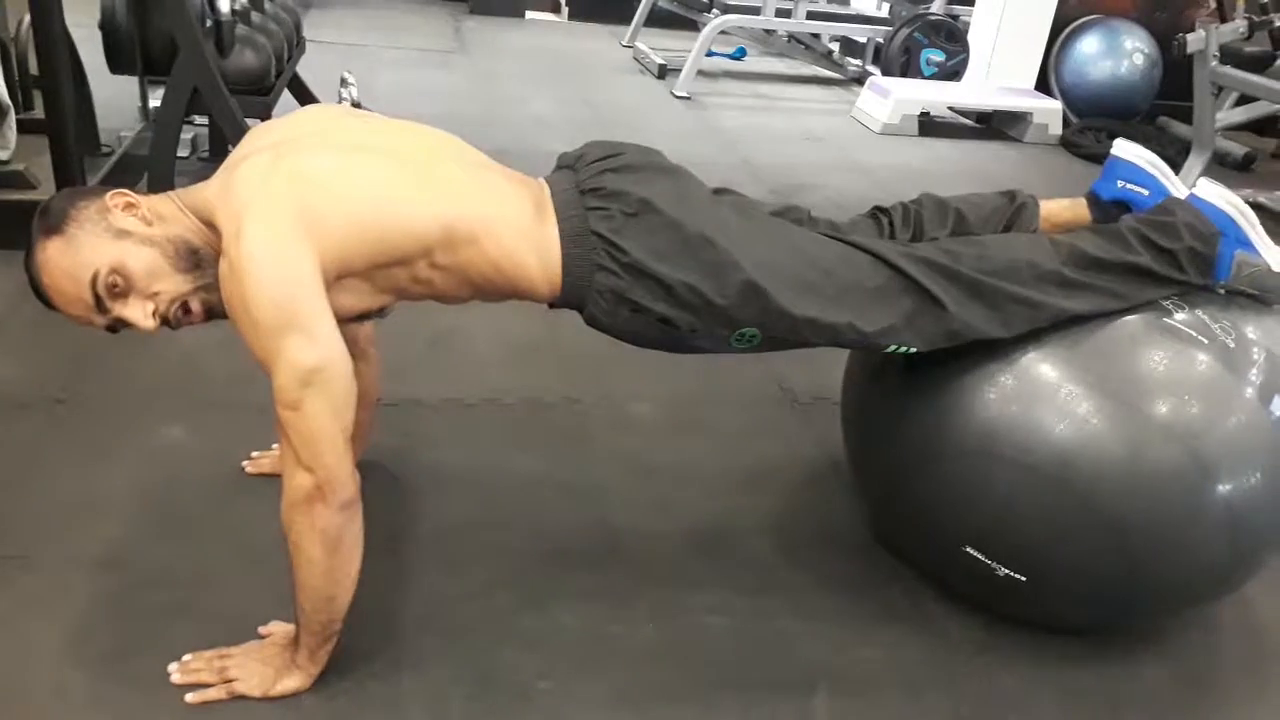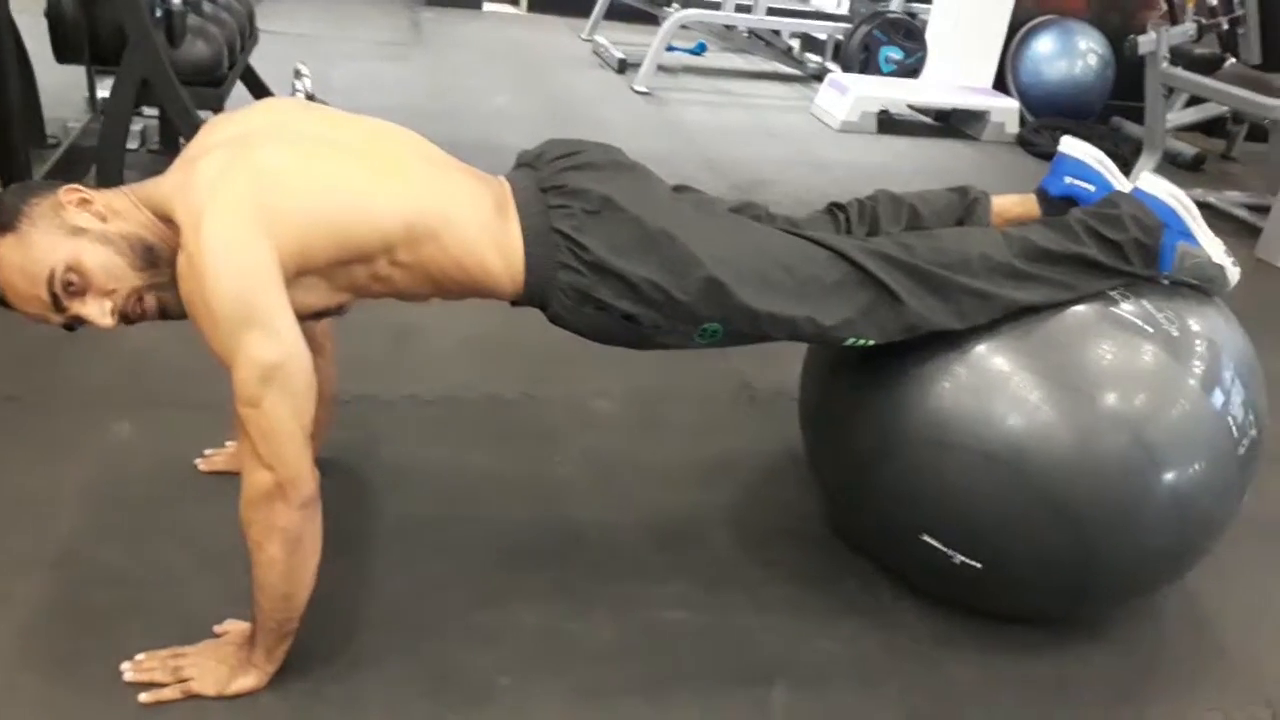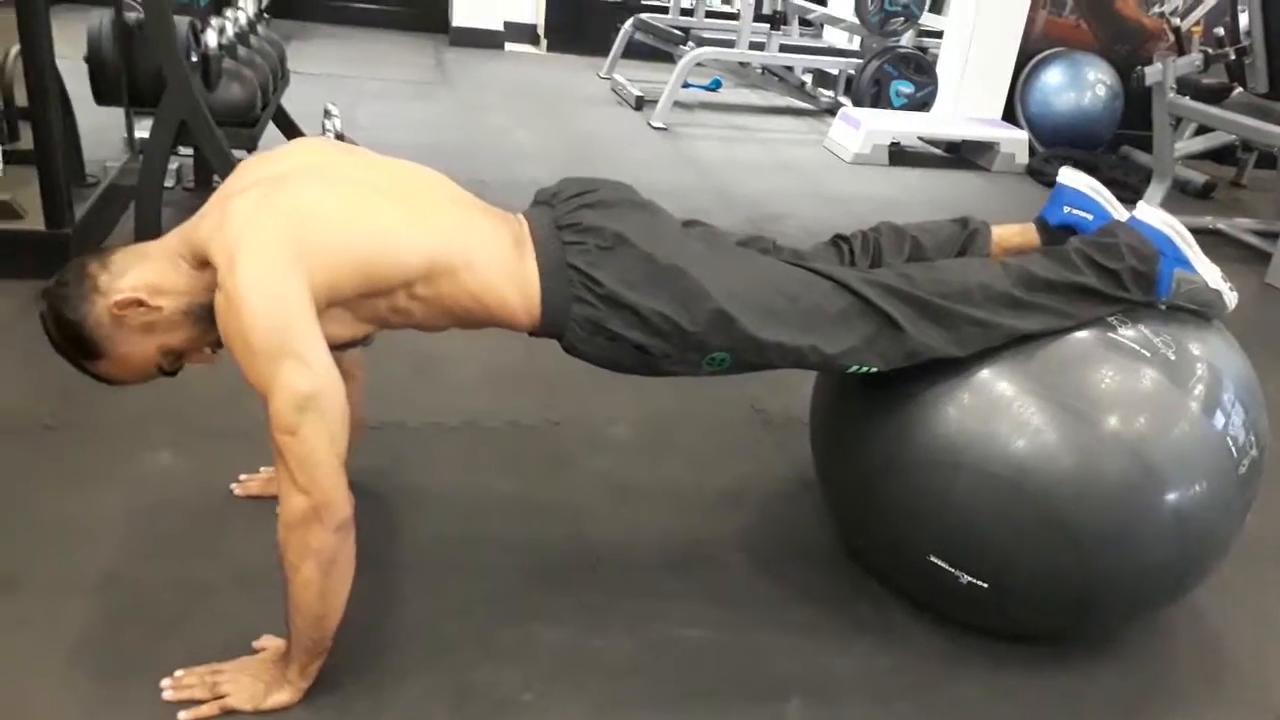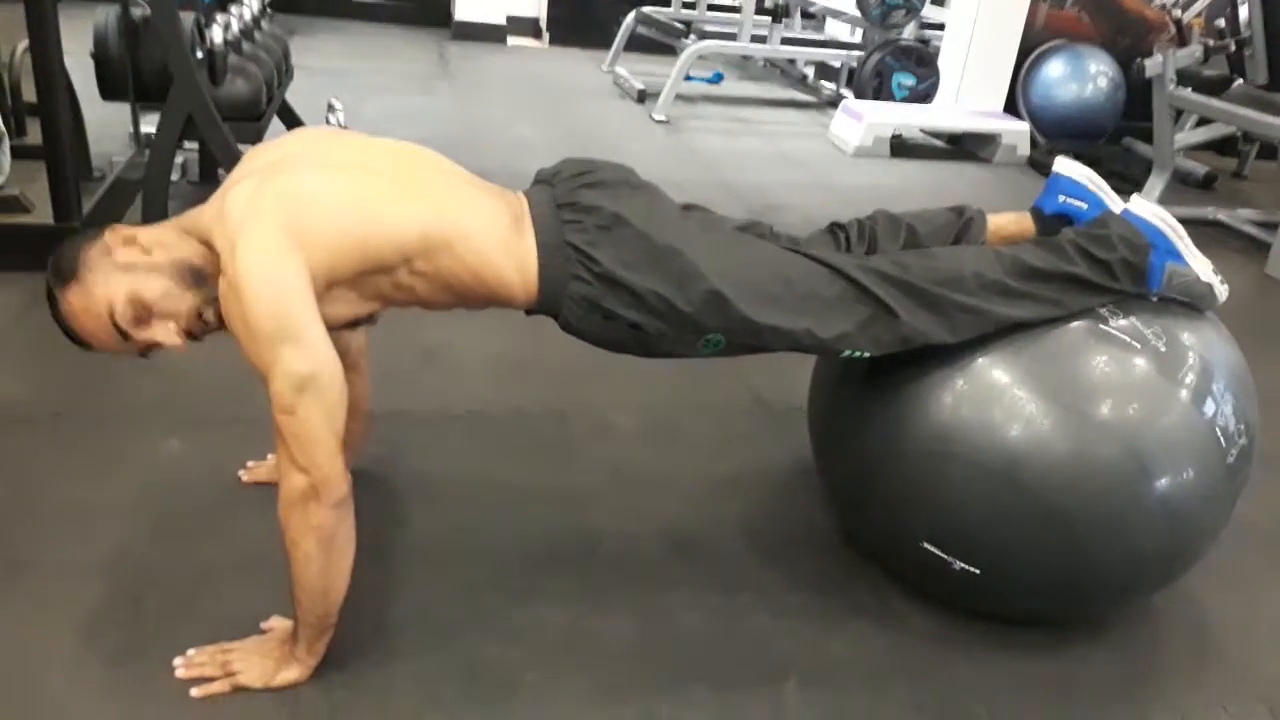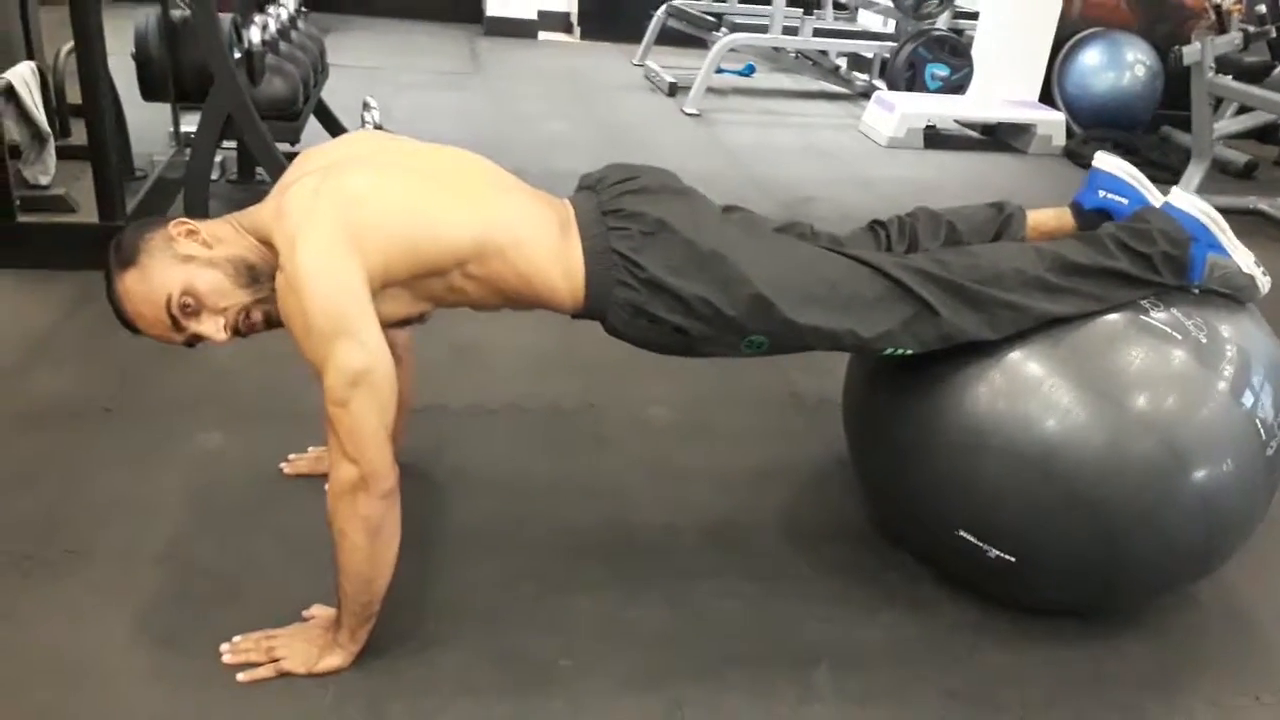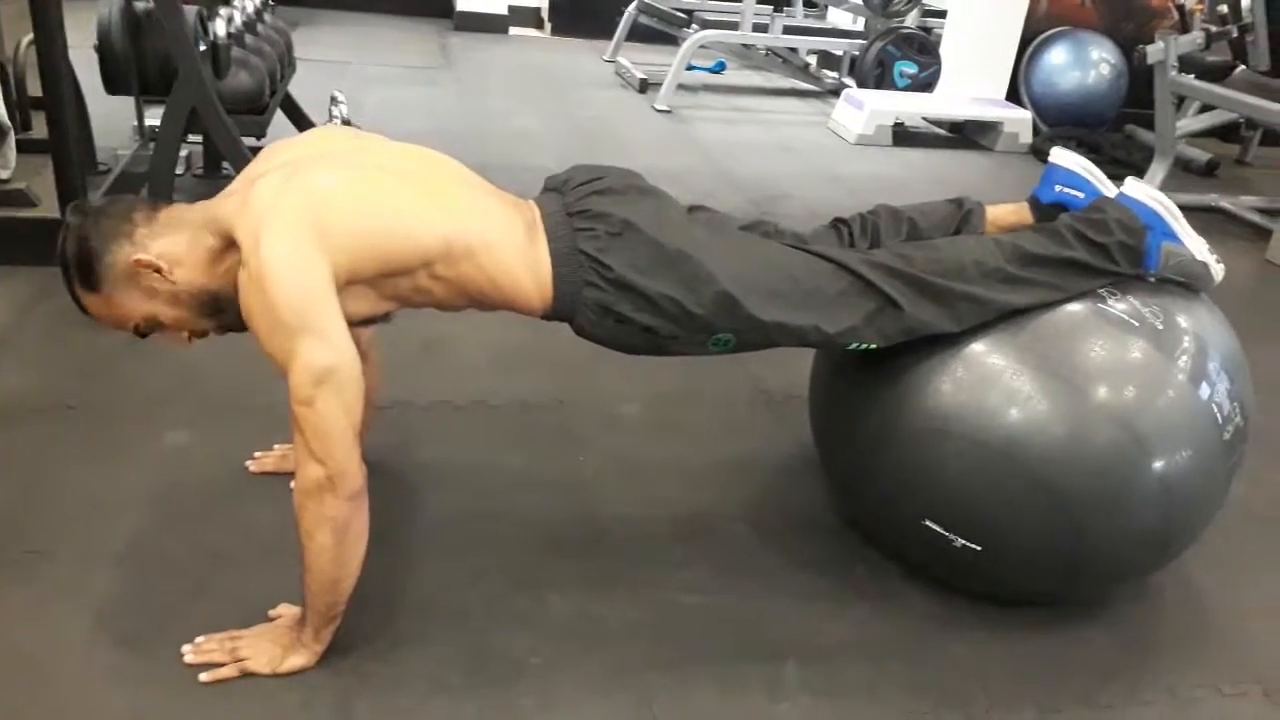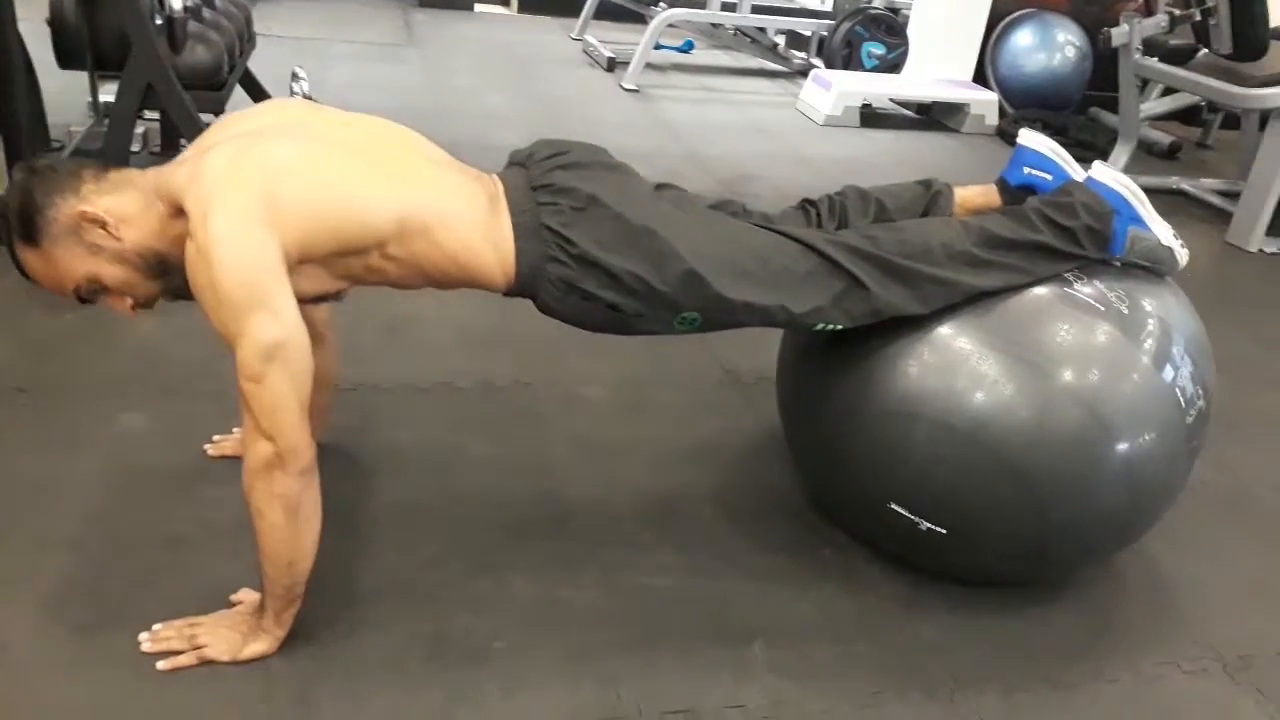
dt=0.7s
person 1, frame 1
left shoulder: (253, 254)
right shoulder: (266, 153)
left elbow: (324, 492)
left wrist: (303, 656)
right wrist: (336, 436)
left hip: (634, 261)
right hip: (604, 192)
left knee: (914, 300)
right knee: (875, 247)
right ankle: (1106, 202)
person 1, frame 2
left shoulder: (213, 251)
right shoulder: (224, 146)
left elbow: (286, 493)
left wrist: (258, 655)
right wrist: (297, 432)
left hip: (593, 259)
right hip: (567, 189)
left knee: (869, 291)
right knee: (831, 243)
left ankle: (1137, 234)
right ankle: (1053, 193)
person 1, frame 3
left shoulder: (247, 289)
right shoulder: (257, 186)
left elbow: (323, 510)
right wrist: (312, 453)
left hip: (608, 292)
right hip: (583, 226)
left knee: (873, 323)
right knee: (837, 273)
left ankle: (1135, 260)
right ankle: (1052, 224)
person 1, frame 4
left shoulder: (250, 271)
right shoulder: (261, 178)
left elbow: (320, 491)
left wrist: (300, 650)
right wrist: (335, 440)
left hip: (603, 270)
right hip: (582, 206)
left knee: (865, 306)
right knee: (836, 264)
left ankle: (1128, 253)
right ankle: (1048, 210)
person 1, frame 5
left shoulder: (305, 269)
right shoulder: (315, 177)
left elbow: (371, 484)
left wrist: (344, 637)
right wrist: (363, 439)
left hip: (652, 274)
right hip: (625, 209)
left knee: (911, 303)
right knee: (871, 257)
left ankle: (1168, 244)
right ankle: (1085, 208)
person 1, frame 6
left shoulder: (269, 266)
right shoulder: (276, 175)
left elbow: (336, 481)
left wrist: (307, 637)
right wrist: (329, 432)
left hip: (616, 275)
right hip: (592, 210)
left knee: (871, 297)
right knee: (837, 259)
left ankle: (1125, 236)
right ankle: (1044, 200)
person 1, frame 7
left shoulder: (218, 240)
right shoulder: (229, 147)
left elbow: (282, 461)
left wrist: (270, 621)
right wrist: (300, 419)
left hip: (583, 253)
right hip: (555, 187)
left knee: (840, 284)
right knee: (807, 235)
left ankle: (1092, 221)
right ankle: (1011, 184)
